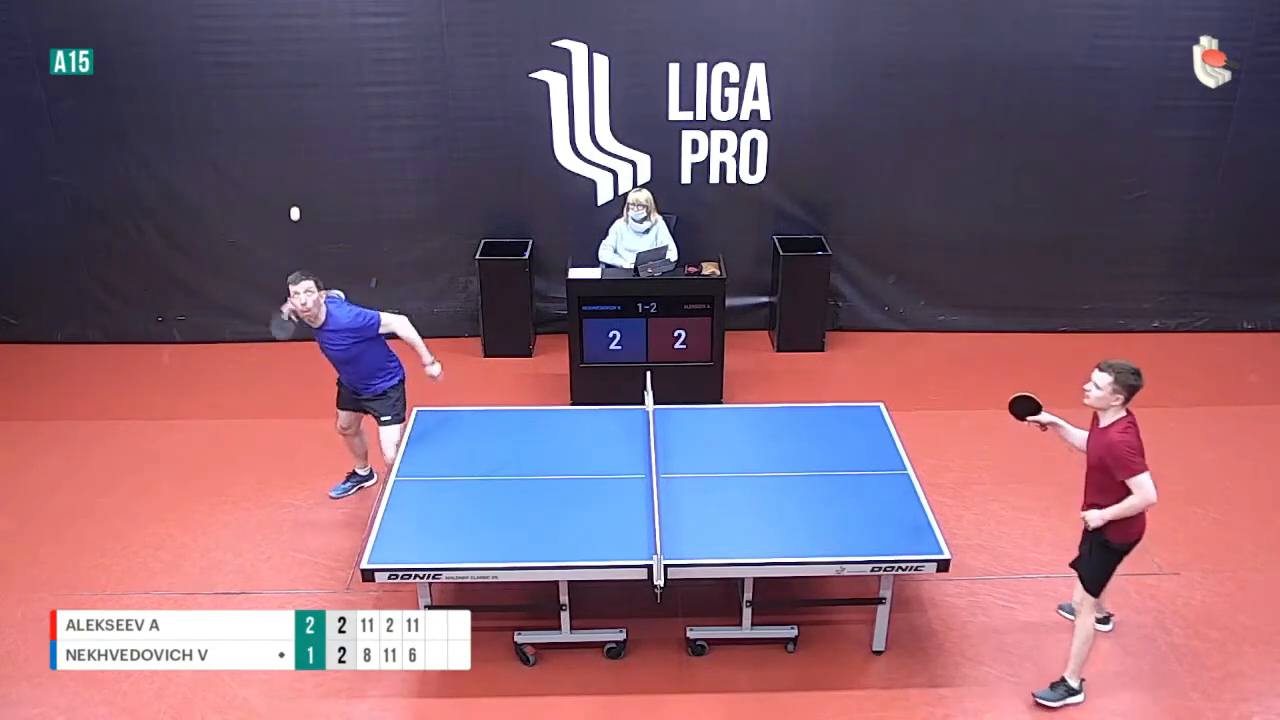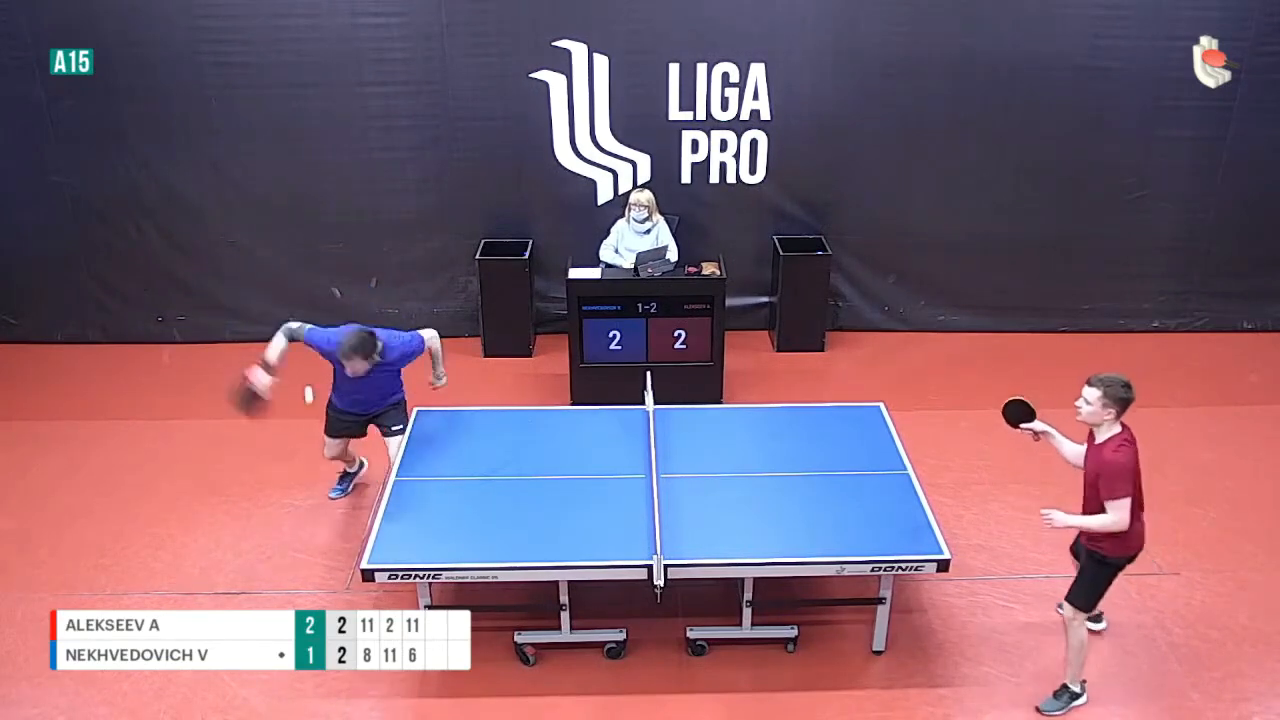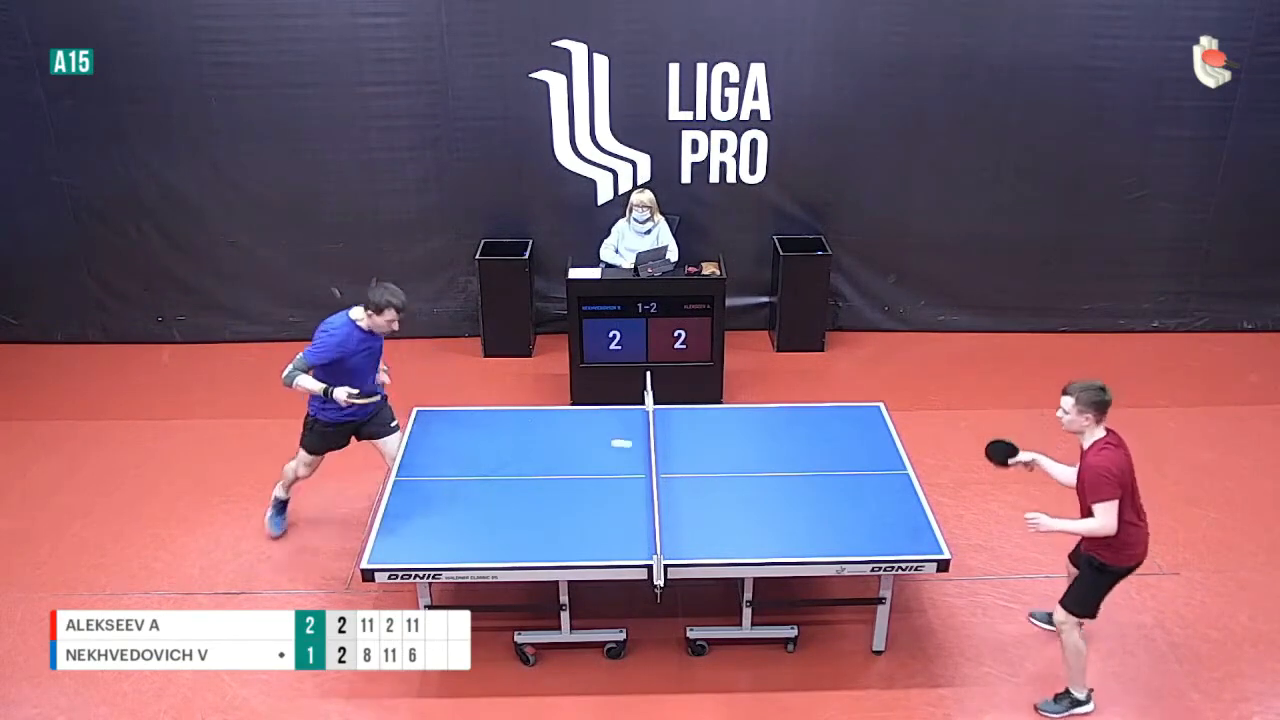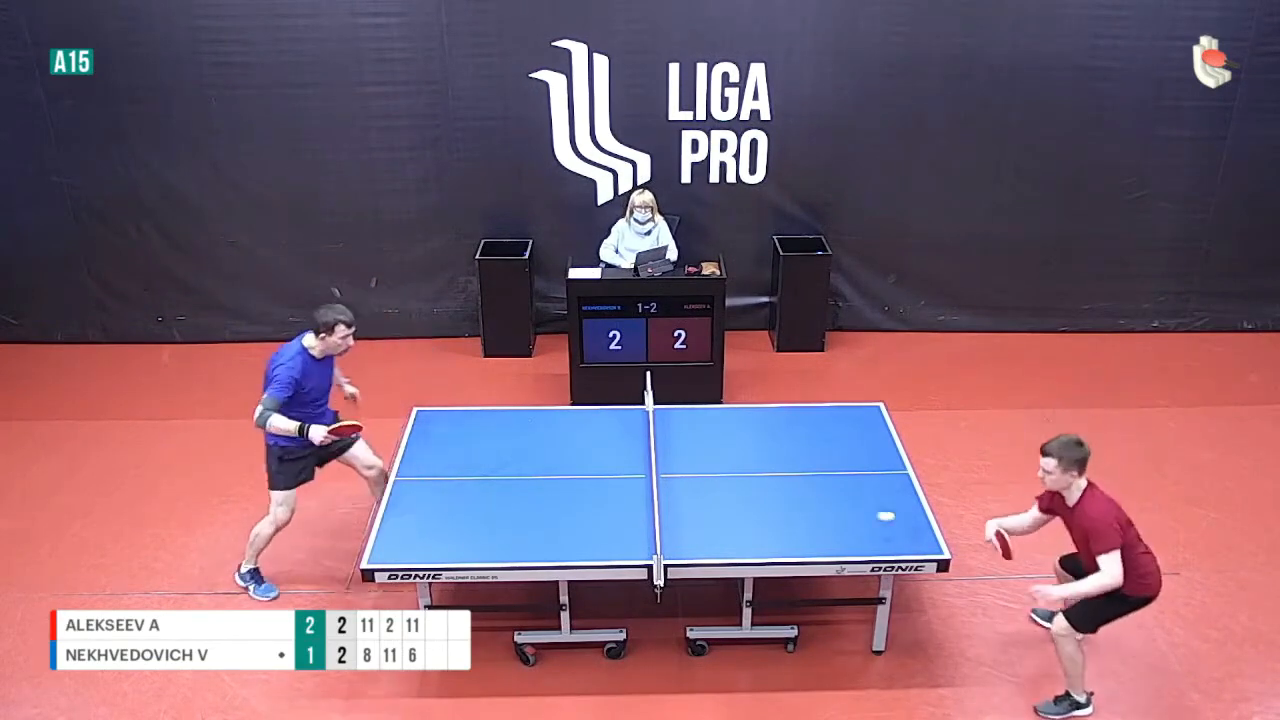
dt=0.3s
person 1, frame 1
left shoulder: (1120, 442)
right shoulder: (1104, 418)
left elbow: (1147, 496)
right elbow: (1089, 445)
left wrist: (1102, 515)
right wrist: (1055, 423)
left hip: (1115, 529)
right hip: (1103, 520)
left knee: (1081, 602)
right knee: (1091, 571)
left ankle: (1072, 684)
right ankle: (1100, 614)
person 1, frame 2
left shoulder: (1115, 459)
right shoulder: (1101, 432)
left elbow: (1119, 522)
right elbow: (1083, 459)
left wrist: (1070, 520)
right wrist: (1048, 432)
left hip: (1112, 544)
right hip: (1096, 535)
left knee: (1072, 614)
right knee: (1079, 560)
left ankle: (1073, 689)
right ankle: (1092, 614)
person 1, frame 3
left shoulder: (1100, 463)
right shoulder: (1103, 439)
left elbow: (1106, 525)
right elbow: (1077, 478)
left wrist: (1053, 525)
right wrist: (1036, 460)
left hip: (1116, 552)
right hip: (1124, 537)
left knee: (1064, 620)
right knee: (1074, 567)
right ankle: (1073, 614)
person 1, frame 4
left shoulder: (1097, 515)
right shoulder: (1060, 493)
left elbow: (1113, 578)
right elbow: (1031, 520)
left wrist: (1062, 592)
right wrist: (999, 524)
left hip: (1134, 585)
right hip: (1108, 570)
left knee: (1062, 629)
right knee: (1063, 568)
right ankle: (1066, 620)
person 2, frame 1
left shoulder: (346, 314)
left elbow: (398, 323)
right elbow: (336, 294)
left wrist: (428, 362)
right wrist: (295, 304)
left hip: (386, 386)
right hip: (352, 383)
left knee: (390, 457)
right knee: (345, 428)
right ankle: (361, 474)
person 2, frame 2
left shoulder: (398, 347)
right shoulder: (335, 342)
left elbow: (431, 336)
right elbow: (289, 330)
left wrist: (439, 372)
right wrist: (268, 368)
left hip: (388, 404)
right hip: (345, 405)
right knee: (333, 453)
right ankle: (354, 467)
person 2, frame 3
left shoulder: (374, 322)
right shoulder: (334, 334)
right elbow: (290, 375)
right wrist: (329, 392)
left hip: (371, 404)
right hip: (329, 413)
right knee: (303, 470)
right ankle: (280, 498)
person 2, frame 4
left shoulder: (328, 345)
right shoulder: (289, 367)
right elbow: (262, 417)
left wrist: (342, 383)
right wrist: (306, 431)
left hip: (324, 427)
right hip: (289, 443)
left knee: (375, 468)
right knee: (280, 516)
right ankle: (247, 571)
